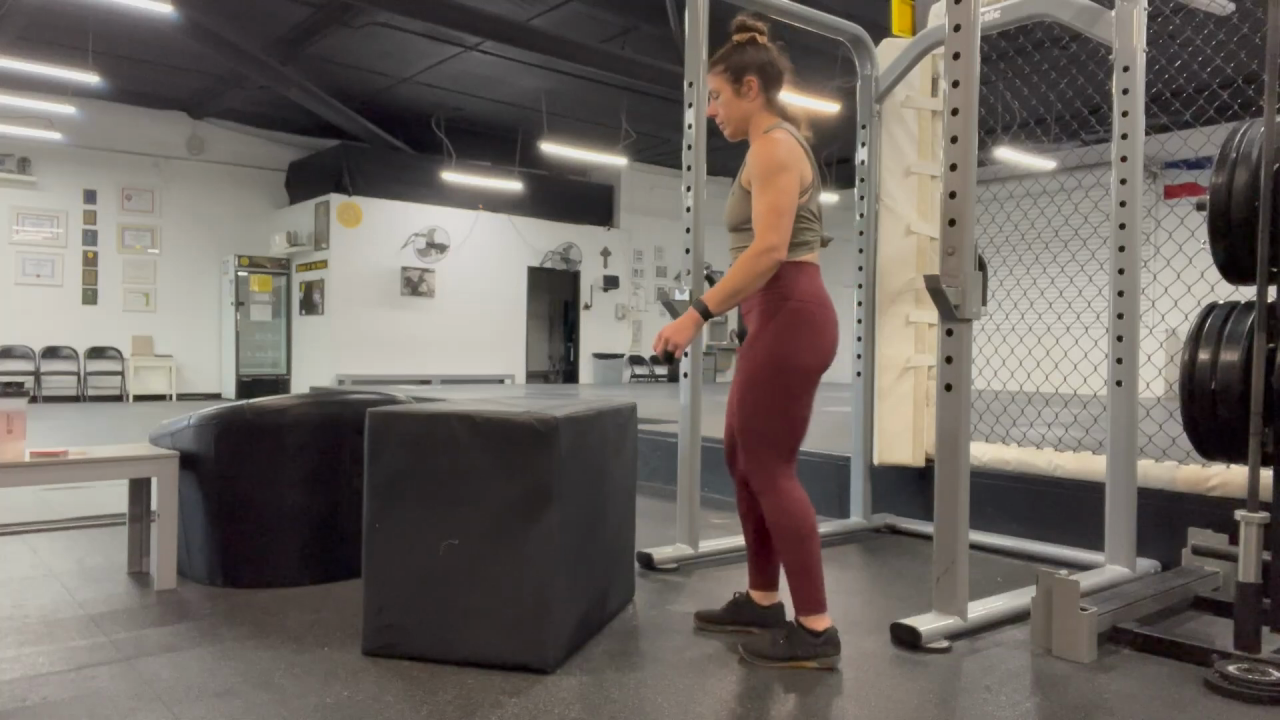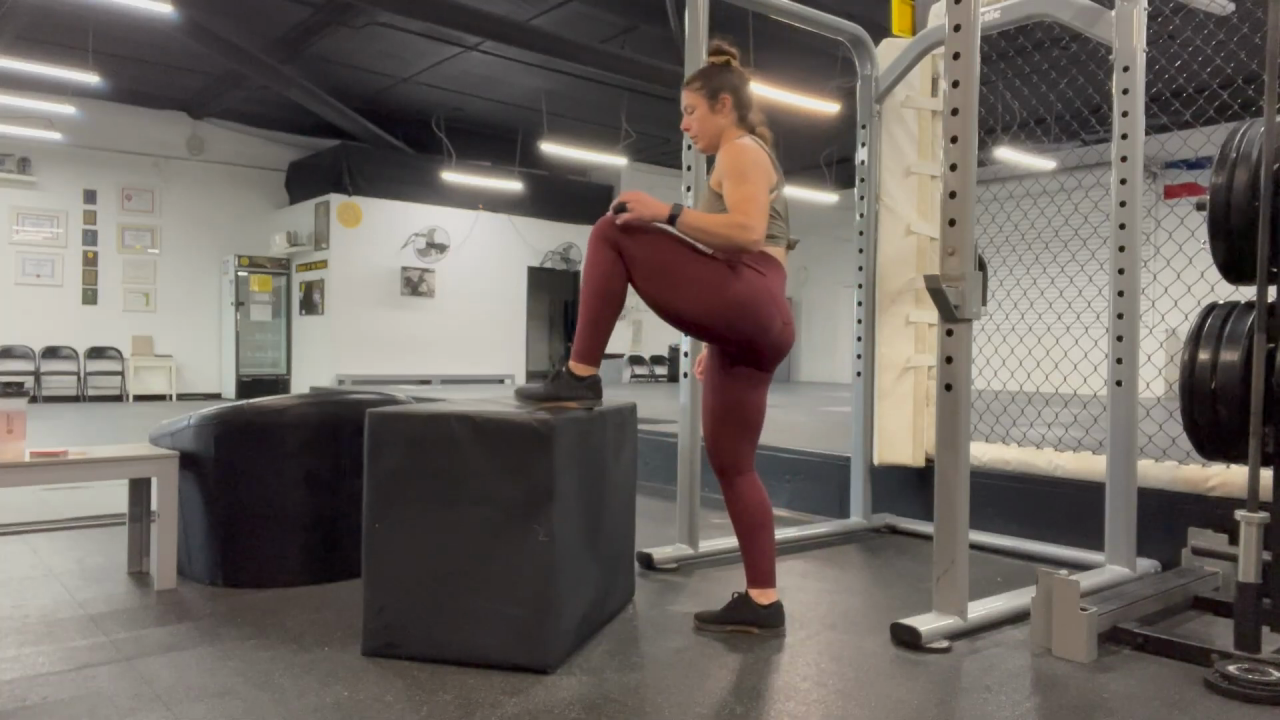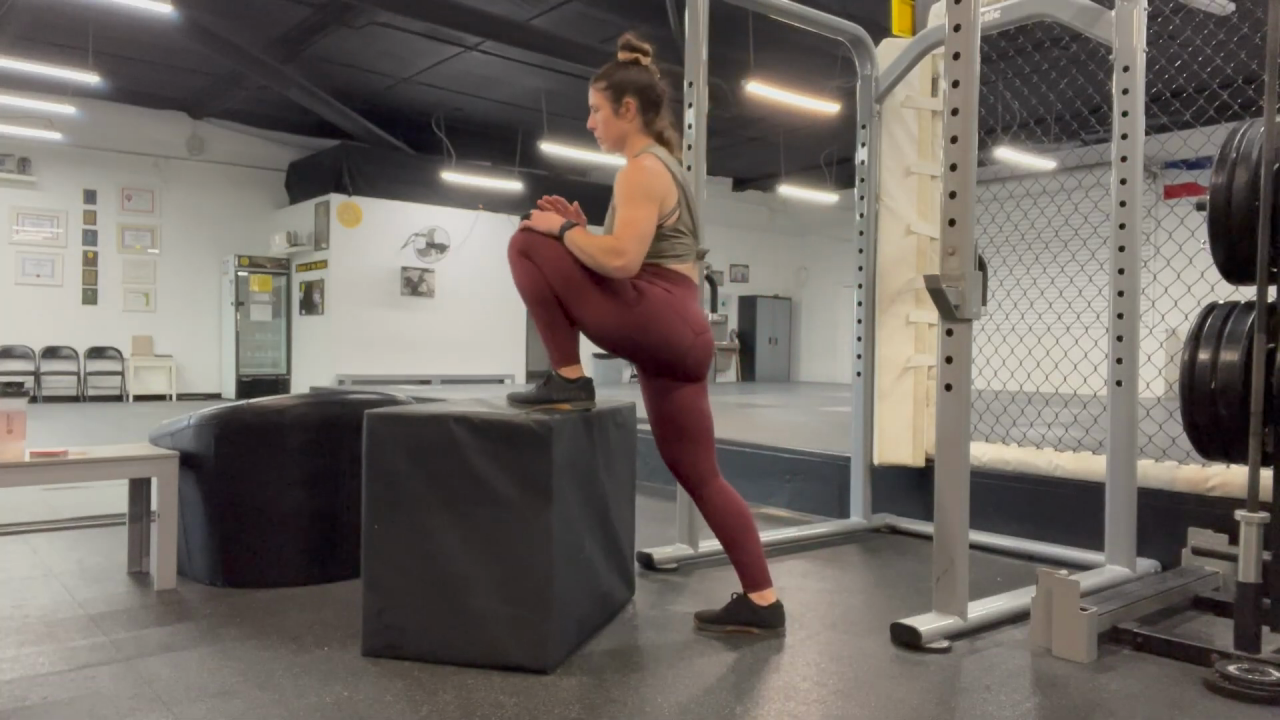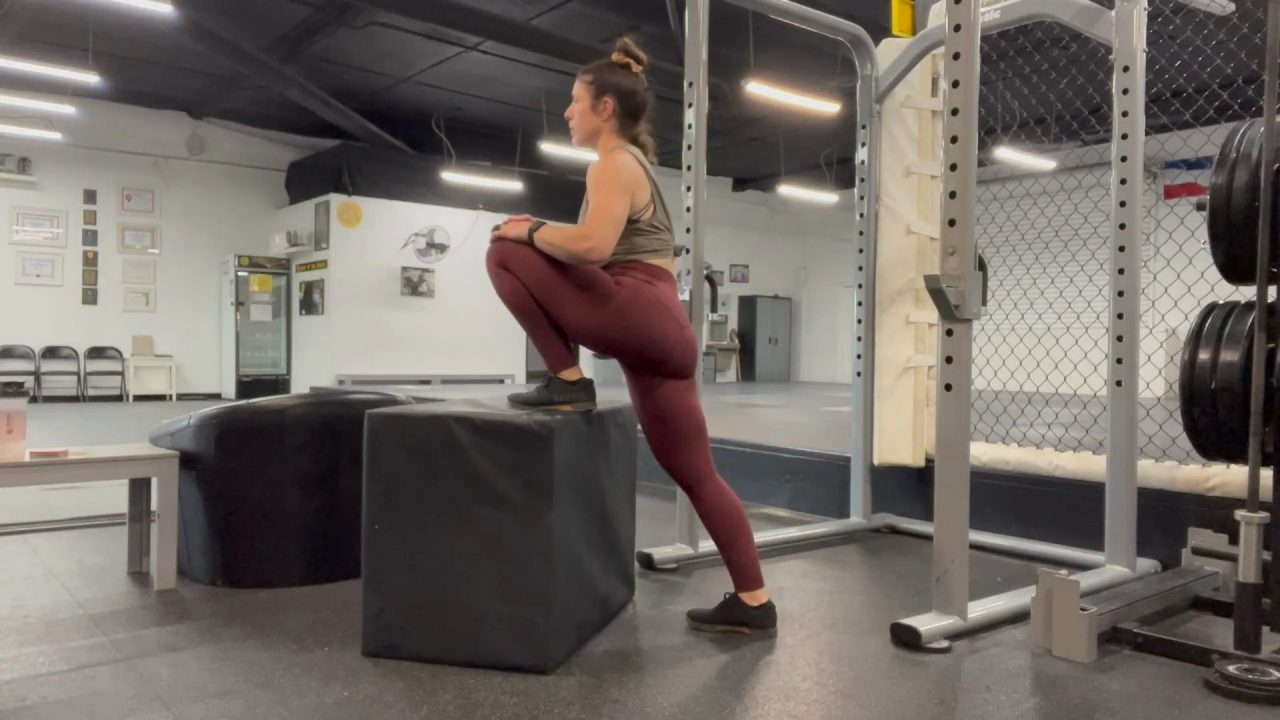
dt=1s
person 1, frame 1
left shoulder: (772, 147)
right shoulder: (778, 147)
left elbow: (767, 251)
left wrist: (697, 314)
left hip: (788, 320)
right hip: (784, 320)
left knee: (768, 474)
right knee: (743, 464)
left ankle: (813, 630)
right ankle: (761, 602)
person 1, frame 2
left shoulder: (741, 151)
right shoulder: (746, 160)
left elbow: (748, 233)
left wrist: (667, 213)
right wrist: (716, 343)
left hip: (744, 307)
right hip: (759, 327)
left knee: (614, 233)
right knee: (731, 465)
left ankle: (581, 375)
right ankle: (762, 602)
person 1, frame 3
left shoulder: (641, 168)
right shoulder: (661, 165)
left elbow: (621, 261)
left wrist: (562, 230)
right wrist: (580, 227)
left hip: (654, 322)
right hip: (682, 335)
left knee: (528, 243)
right knee: (699, 475)
left ankle: (568, 380)
right ankle: (761, 601)
person 1, frame 4
left shoulder: (613, 163)
right shoulder: (632, 163)
left elbow: (593, 245)
left wrist: (530, 232)
right wrist: (545, 235)
left hip: (640, 321)
right hip: (662, 331)
left knee: (505, 252)
right knee: (695, 474)
left ankle: (567, 381)
right ankle: (752, 601)
